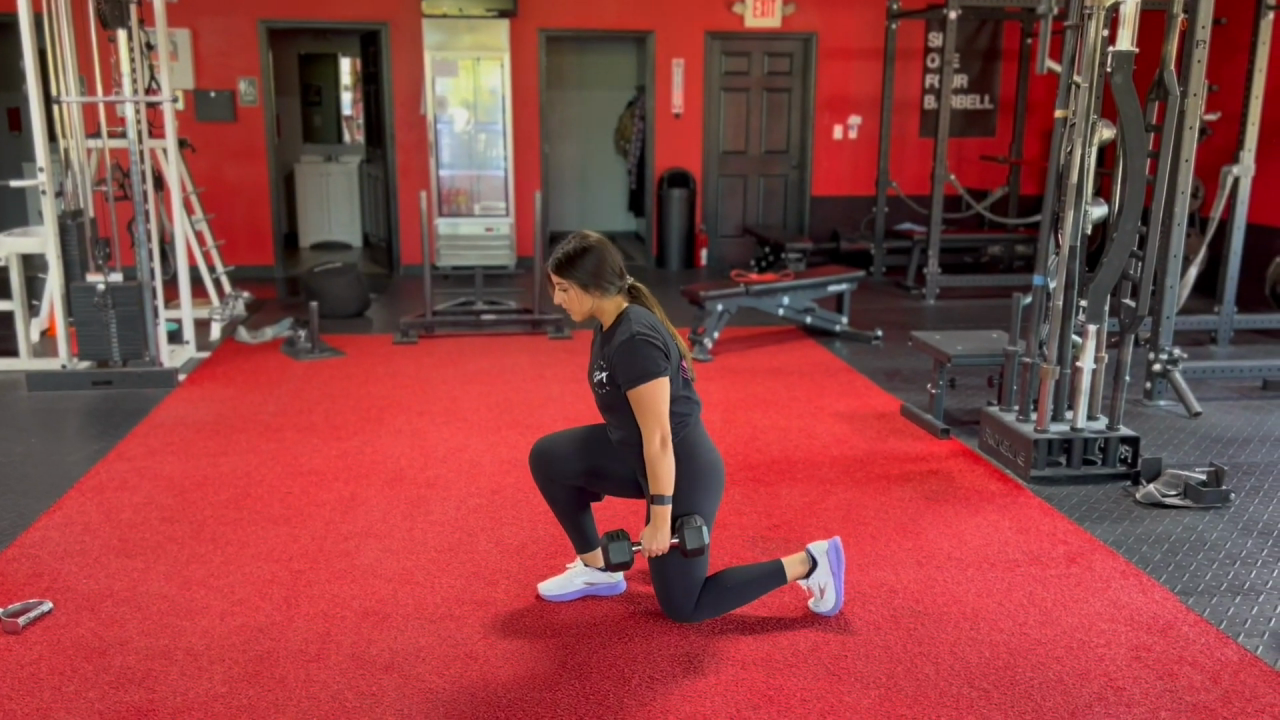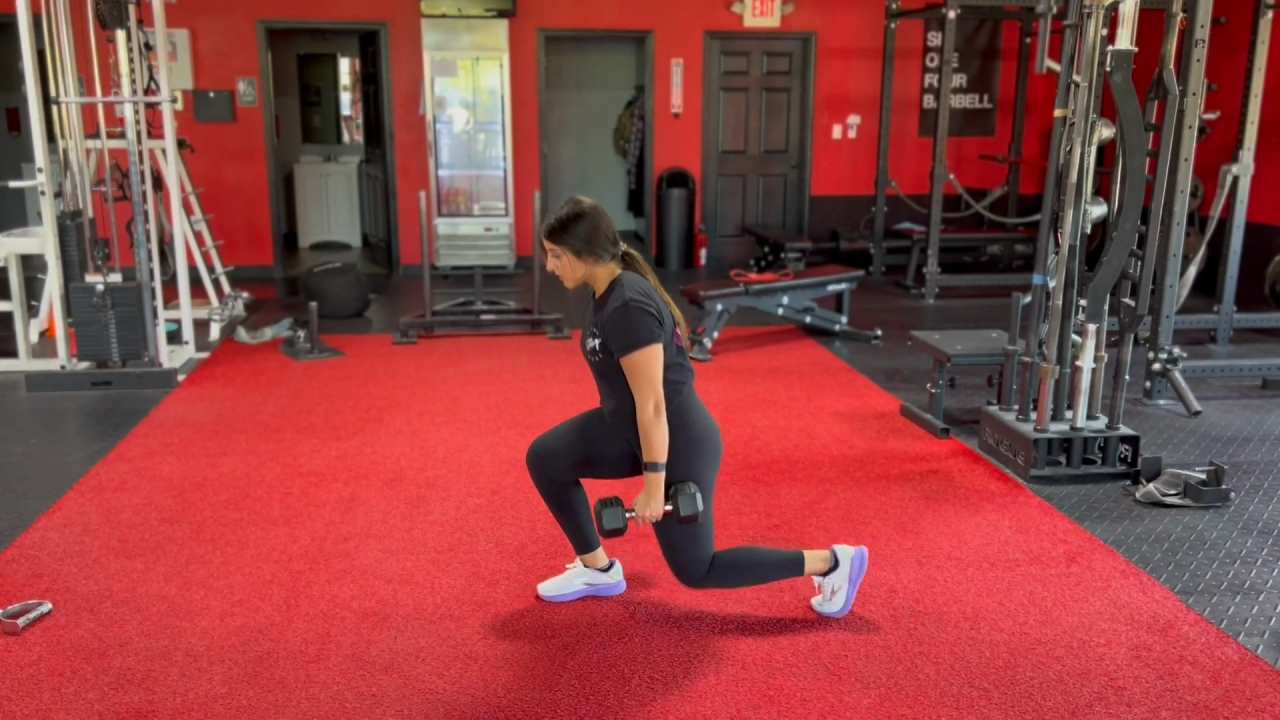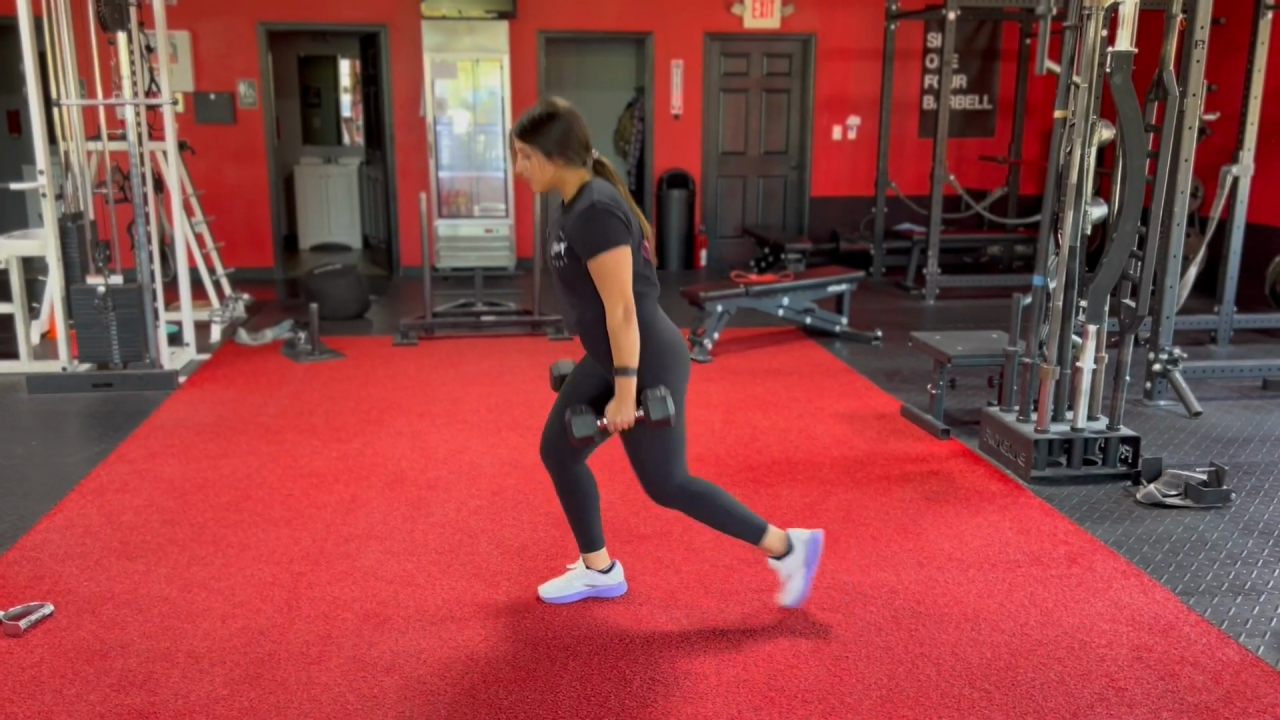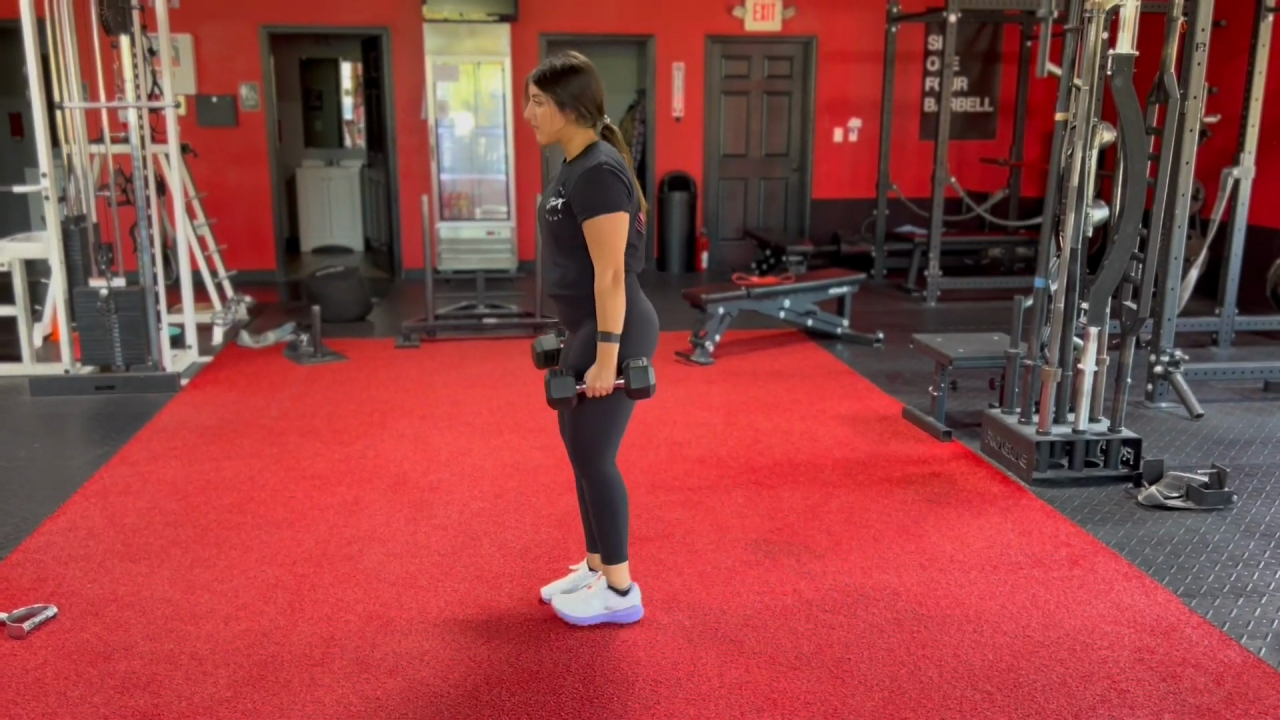
dt=0.3s
person 1, frame 1
left shoulder: (634, 341)
right shoulder: (614, 324)
left elbow: (659, 438)
left wrist: (660, 519)
right wrist: (599, 469)
left hip: (684, 471)
left knee: (683, 607)
right knee: (547, 458)
left ankle: (810, 562)
right ankle: (596, 568)
person 1, frame 2
left shoulder: (628, 308)
right shoulder: (608, 293)
left elbow: (652, 405)
left wrist: (654, 485)
right wrist: (611, 449)
left hip: (680, 442)
right hip: (638, 430)
left knee: (694, 569)
right knee: (545, 458)
left ankle: (832, 562)
right ankle: (598, 568)
person 1, frame 3
left shoulder: (595, 212)
right shoulder: (577, 204)
left elbow: (622, 310)
left wrist: (623, 392)
right wrist: (597, 370)
left hip: (648, 360)
right hip: (612, 355)
left knee: (665, 481)
right knee: (558, 448)
left ankle: (789, 547)
right ankle: (596, 569)
person 1, frame 4
left shoulder: (599, 172)
right shoulder: (577, 166)
left elbow: (612, 274)
left wrist: (607, 358)
left hip: (614, 331)
right hip: (589, 327)
left knee: (591, 457)
right knee: (582, 451)
left ankle: (619, 590)
right ankle: (599, 570)
